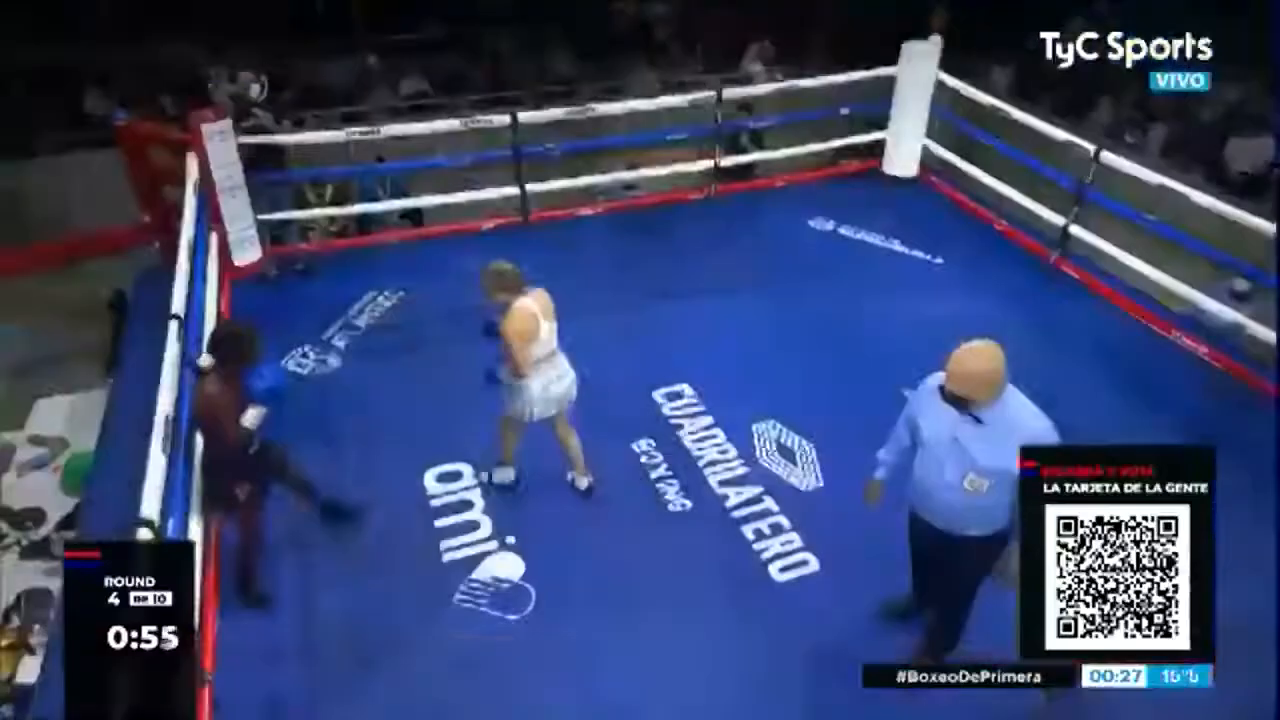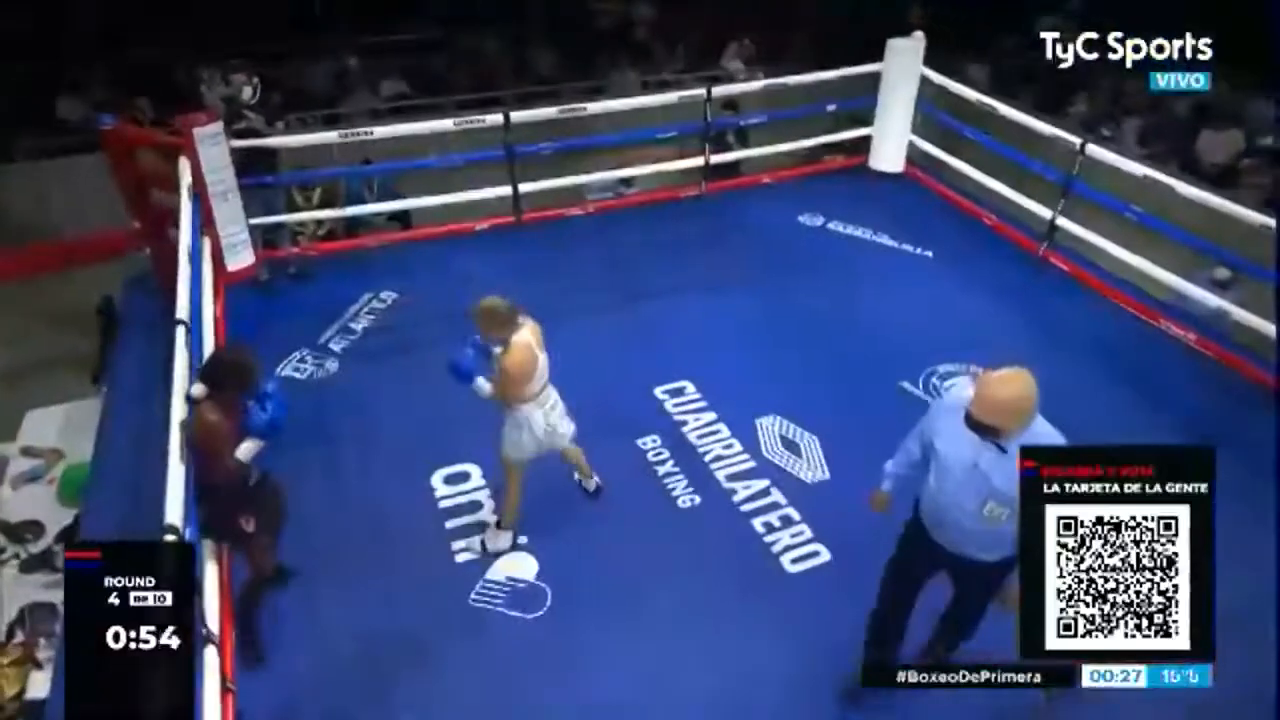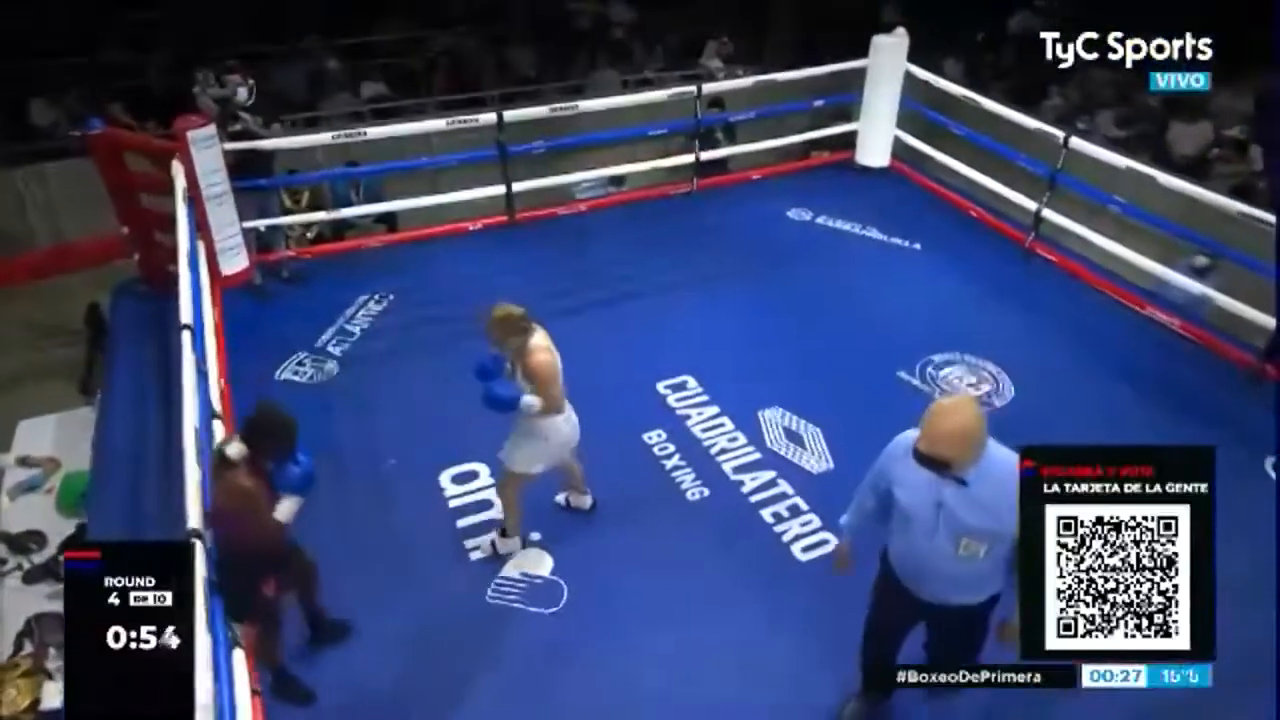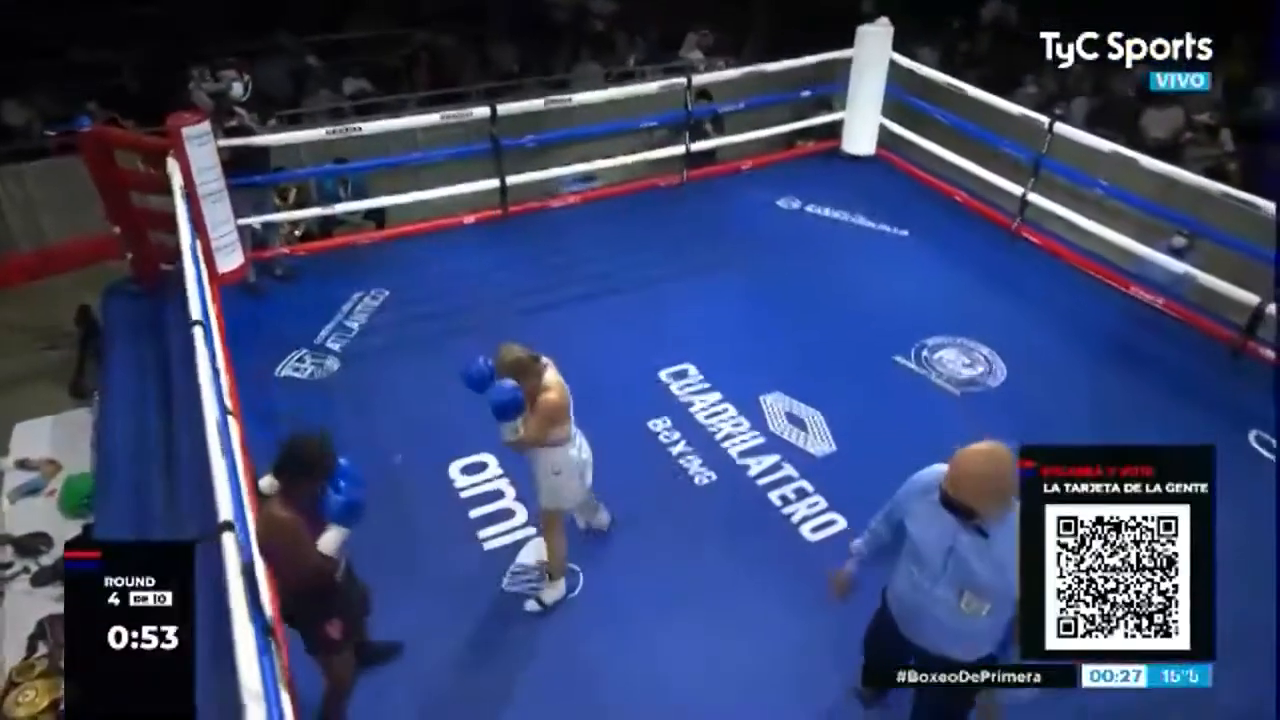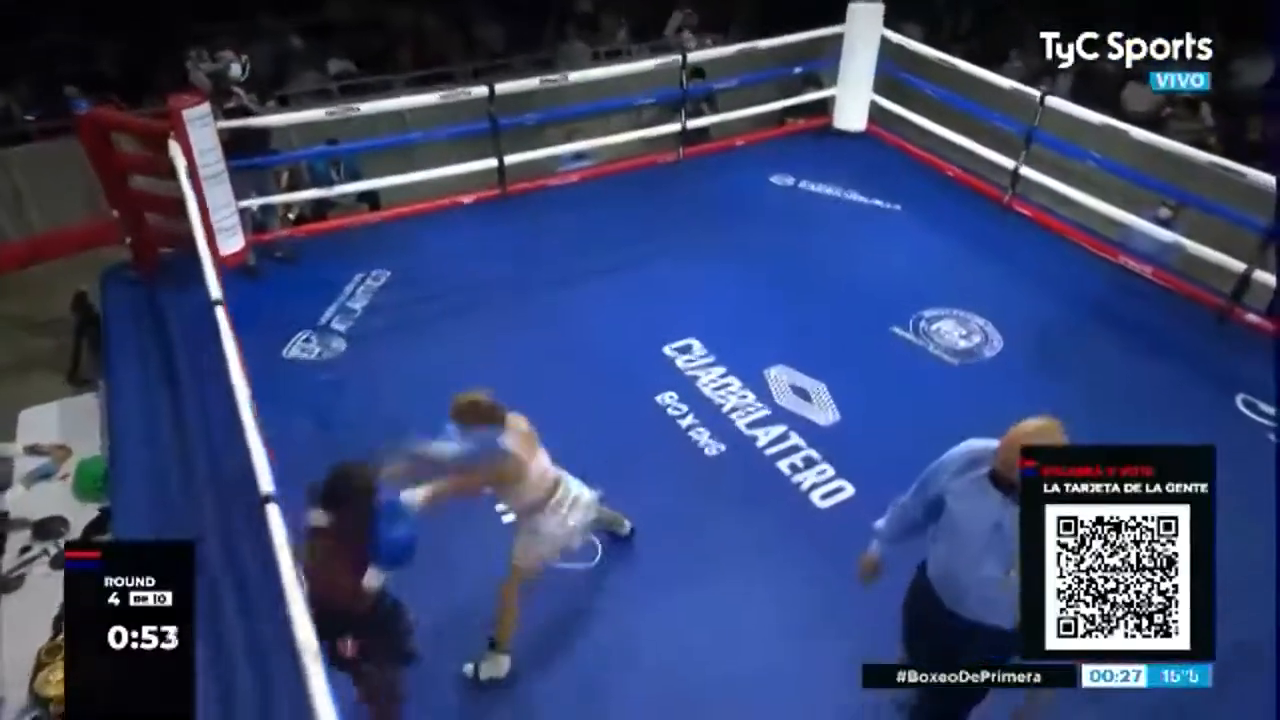
dt=0.5s
person 1, frame 1
left shoulder: (1033, 432)
right shoulder: (933, 388)
right elbow: (906, 432)
left wrist: (1021, 550)
right wrist: (882, 472)
left hip: (977, 538)
right hip: (923, 515)
left knee: (955, 597)
right knee: (923, 564)
left ankle: (934, 650)
right ankle: (924, 600)
person 1, frame 2
right shoulder: (953, 402)
right elbow: (918, 444)
right wrist: (889, 483)
left hip: (987, 559)
right hip: (927, 528)
left knee: (967, 610)
right knee: (893, 596)
left ankle: (942, 646)
right ankle: (875, 666)
person 1, frame 3
left shoulder: (1016, 484)
right shoulder: (902, 448)
right elbow: (872, 495)
right wrist: (848, 534)
left hip: (966, 604)
right hip: (899, 577)
left knee: (949, 667)
right knee: (879, 642)
right ankle: (873, 694)
person 1, frame 4
right shoulder: (927, 483)
right elbow: (888, 525)
right wrist: (855, 563)
left hip: (960, 659)
right hip: (897, 615)
right knee: (878, 657)
right ankle: (881, 681)
person 1, frame 5
right shoulder: (967, 458)
right elbow: (918, 502)
right wrist: (880, 544)
left hip: (995, 631)
right hip: (934, 590)
right knee: (920, 654)
right ankle: (931, 693)
person 2, frame 1
left shoulder: (229, 375)
right shoulder: (212, 394)
right elbow: (230, 443)
right wrist: (256, 408)
left hip: (250, 450)
right hip: (230, 465)
left knee: (297, 477)
right knee: (251, 528)
left ankle: (325, 508)
right ankle: (247, 584)
person 2, frame 2
left shoulder: (226, 402)
right shoulder: (210, 421)
left elbow: (242, 424)
right elbow: (223, 474)
left wrist: (261, 403)
right wrist: (255, 439)
left hip: (248, 481)
right hip: (227, 496)
left knee: (276, 509)
right knee: (263, 565)
left ankle: (268, 568)
right ankle: (245, 619)
person 2, frame 3
left shoulder: (231, 451)
right shoulder: (244, 487)
right elbow: (267, 539)
left hip: (252, 543)
right hip: (245, 560)
left knee: (305, 570)
right knee: (269, 621)
left ankle: (318, 625)
right ankle: (280, 677)
person 2, frame 4
left shoulder: (291, 489)
right shoulder: (280, 518)
left elbow: (316, 513)
right elbow: (311, 572)
right wrist: (339, 526)
left hip: (333, 577)
right hip: (315, 601)
left knee: (357, 603)
right knee: (342, 681)
left ankle: (361, 650)
person 2, frame 5
right shoulder: (323, 552)
right elbow: (357, 603)
right wrist: (381, 568)
left hip: (373, 607)
right hip: (347, 623)
right knee: (389, 695)
person 3, frame 1
left shoulder: (513, 322)
right shoulder: (540, 295)
left elbow: (520, 367)
left wrist: (500, 374)
right wrist: (502, 328)
left hip: (536, 384)
right hip: (558, 371)
left knee: (509, 423)
right knee: (562, 425)
left ankle: (505, 472)
right ankle: (583, 478)
person 3, frame 2
left shoulder: (512, 361)
right shoulder: (528, 324)
left elbow: (505, 399)
left wrist: (475, 380)
right wrist: (491, 352)
left hip: (529, 418)
right hip: (550, 403)
left knee: (512, 474)
right knee: (565, 445)
left ankle: (502, 533)
right ankle: (590, 480)
person 3, frame 3
left shoulder: (537, 361)
right shoulder: (533, 332)
left elbow: (554, 405)
right elbow: (518, 370)
left wrist: (518, 401)
right wrist: (501, 367)
left hip: (544, 429)
right hip: (561, 420)
left knee: (508, 485)
right knee: (565, 458)
left ankle: (509, 538)
right ankle: (581, 497)
person 3, frame 4
left shoulder: (550, 400)
right shoulder: (539, 364)
left elbow: (520, 442)
left wrist: (508, 418)
right wrist: (490, 384)
left hip: (558, 461)
right hip: (566, 446)
left knee: (549, 525)
right knee: (577, 493)
left ankle: (556, 583)
right ankle: (597, 515)
person 3, frame 5
left shoulder: (497, 458)
right shoulder: (515, 423)
left elbow: (450, 487)
left hip: (547, 522)
right hip: (569, 493)
left knee: (511, 586)
right knee: (591, 512)
left ankle: (498, 658)
right ankle: (622, 526)
person 4, frame 1
left shoulder: (272, 106)
right shoulder: (237, 110)
left elbow: (288, 132)
left wrist: (269, 124)
left hip: (278, 170)
right hip: (254, 174)
left knee: (287, 217)
right knee: (261, 222)
left ankle: (296, 259)
right ankle: (268, 265)
person 4, frame 2
left shoulder: (265, 107)
right shoulder: (229, 112)
left elbow: (281, 134)
left wrist: (261, 128)
left hip: (270, 174)
right hip: (245, 178)
right knee: (252, 226)
left ankle: (289, 263)
right ankle: (260, 270)
person 4, frame 3
left shoulder: (261, 107)
right shoulder: (223, 113)
left elbow: (277, 135)
left wrist: (255, 129)
left hip: (266, 177)
right hip: (240, 182)
left knee: (275, 224)
right knee: (247, 230)
left ankle: (282, 267)
right ankle: (254, 275)
person 4, frame 4
right shoulder: (218, 110)
left wrist: (250, 123)
left hip: (261, 174)
right hip: (236, 178)
left knee: (270, 221)
right knee: (243, 227)
left ankle: (276, 265)
right ankle: (249, 275)
person 4, frame 5
right shoulder: (216, 92)
left elbow: (270, 113)
right elbow: (222, 133)
left wrist: (248, 104)
left hip: (261, 155)
right hip: (236, 161)
left knee: (270, 203)
right knee: (243, 210)
left ankle: (276, 246)
right ankle: (249, 258)
